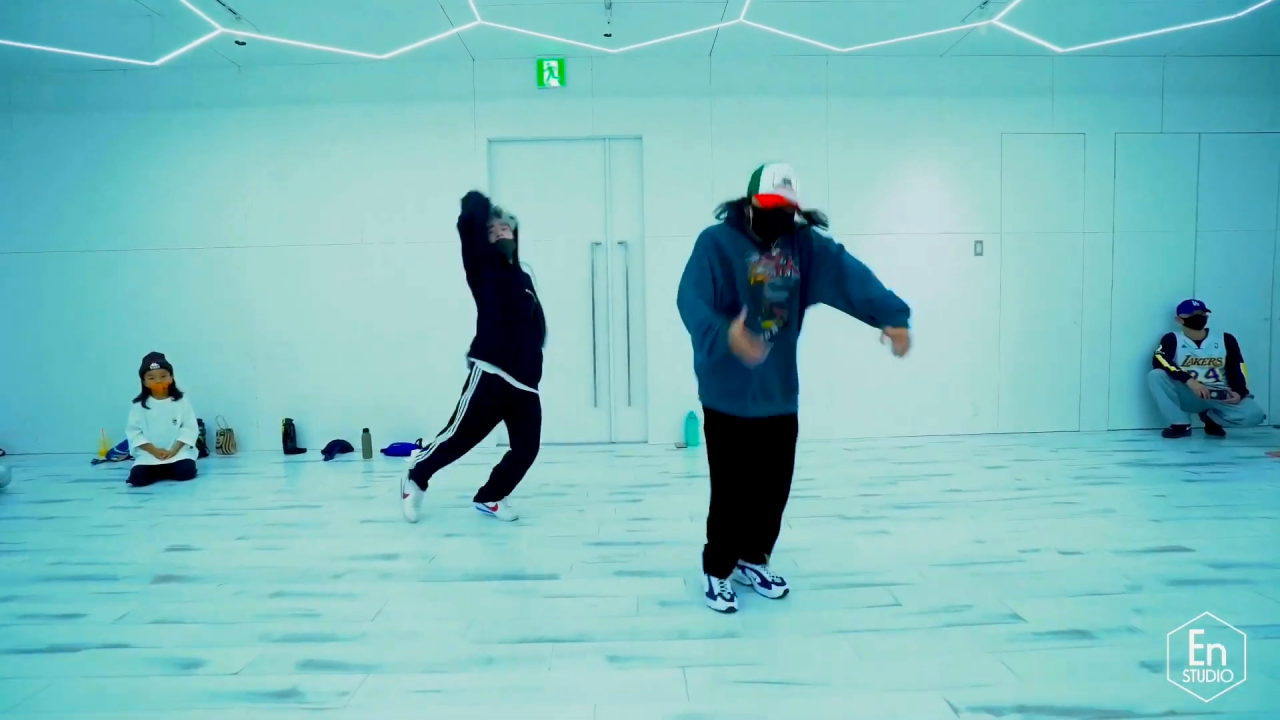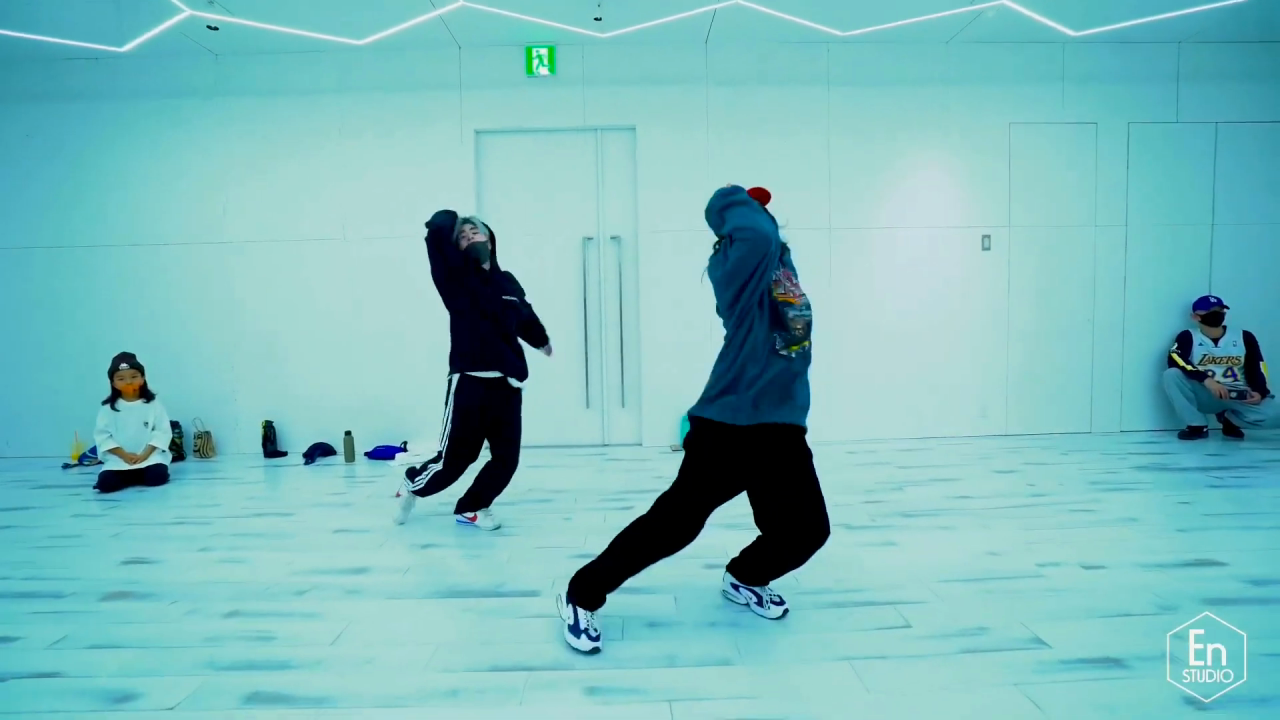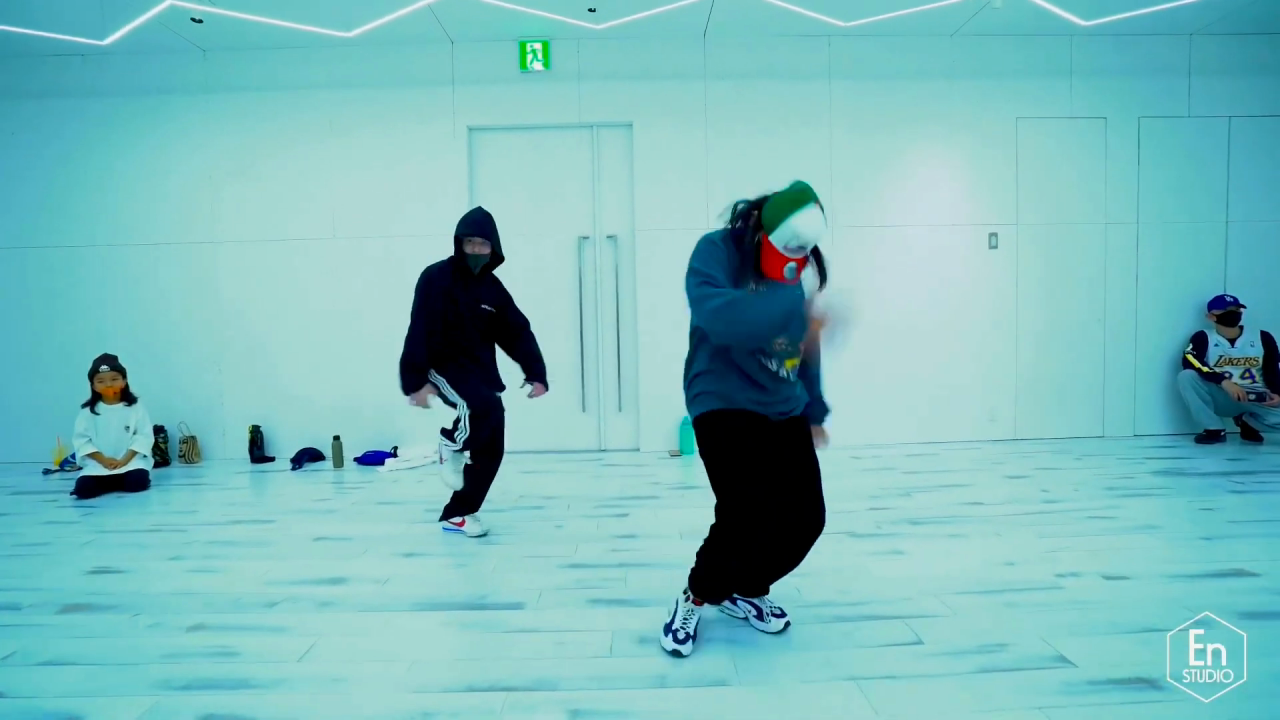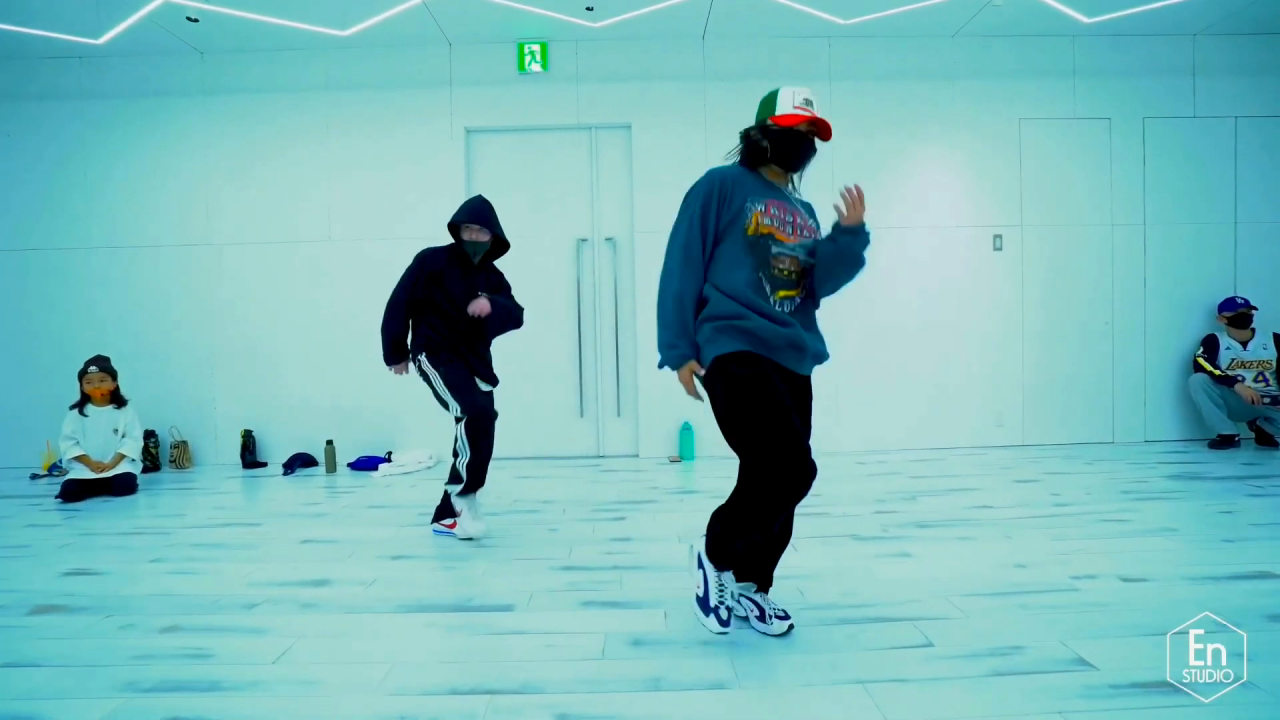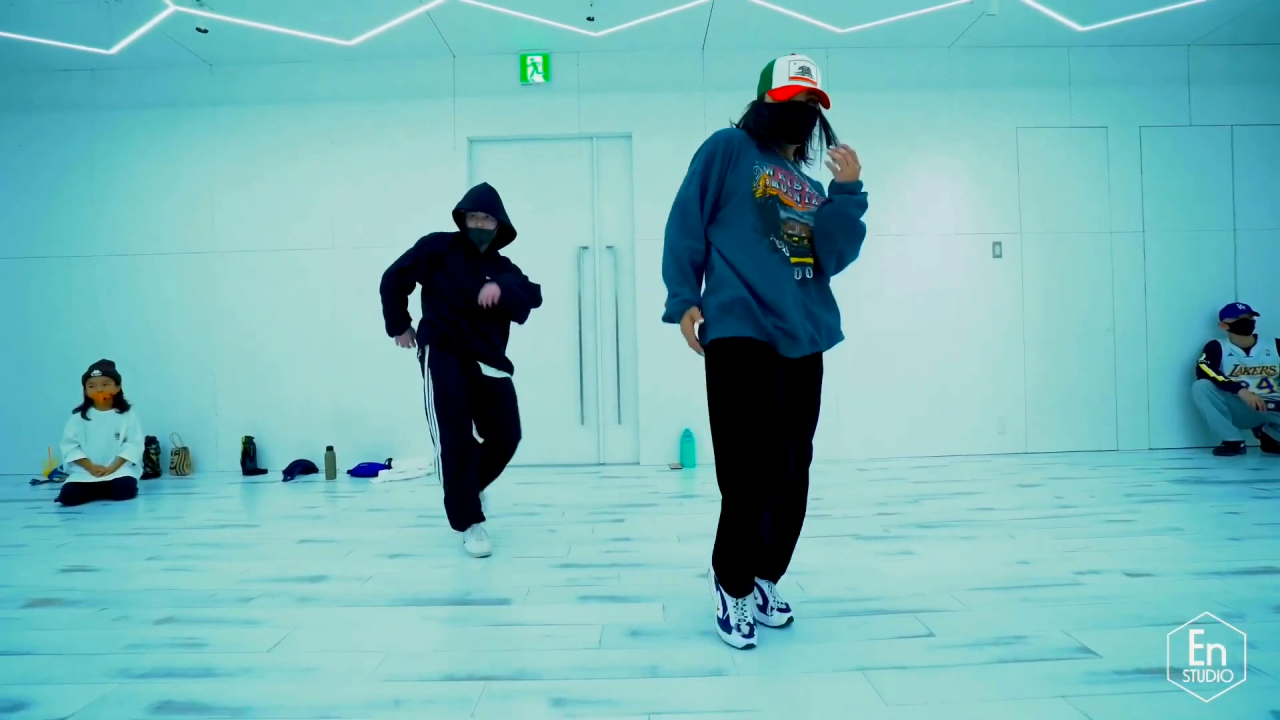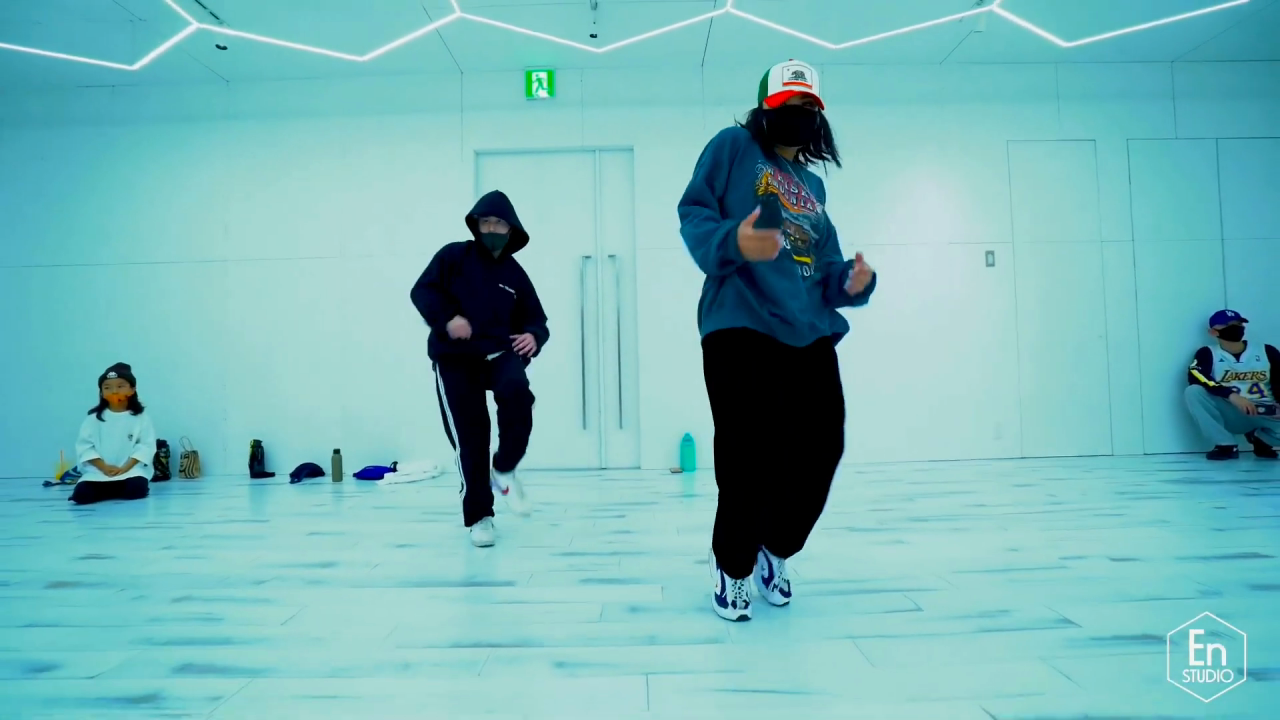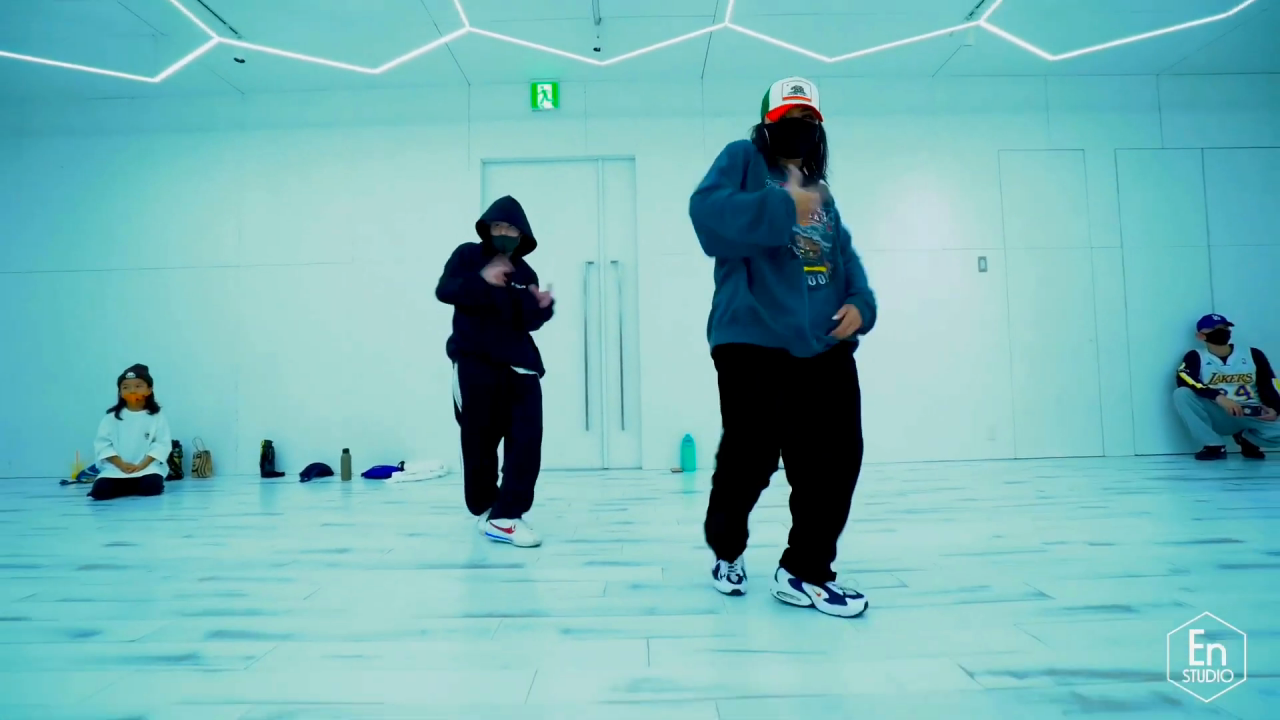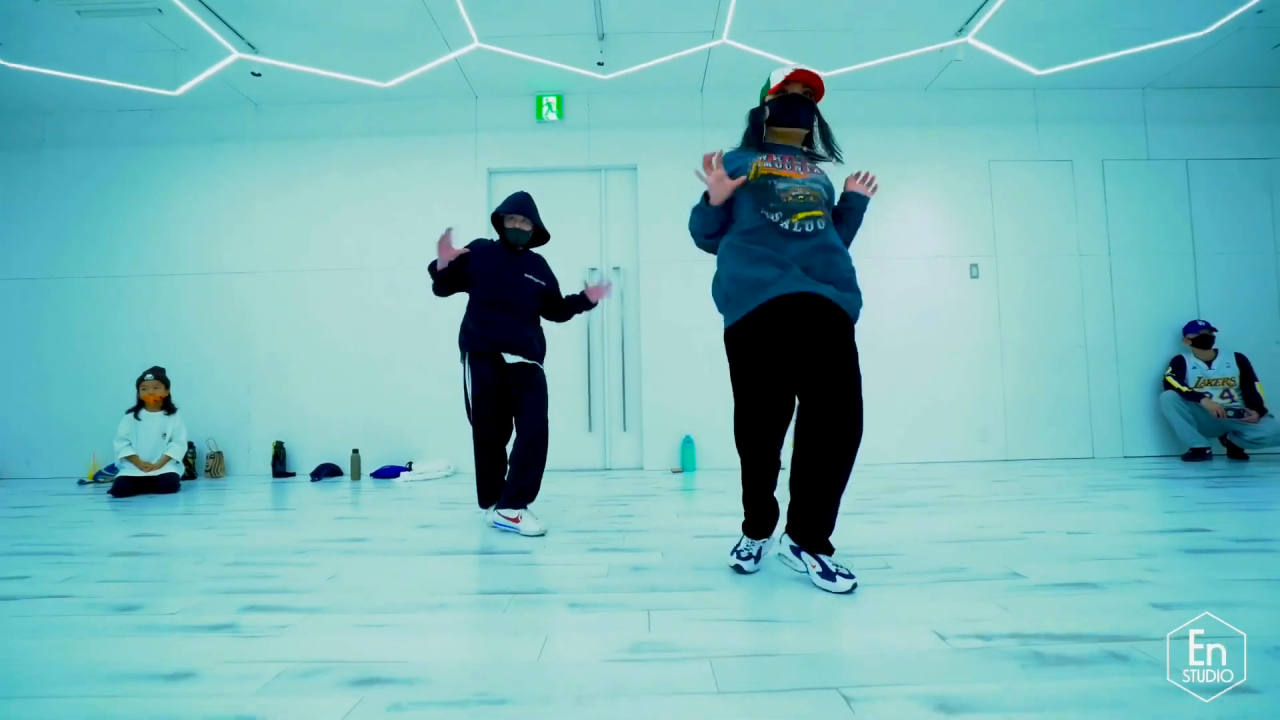
dt=0.2s
person 1, frame 1
left shoulder: (806, 242)
right shoulder: (717, 241)
left elbow: (849, 277)
right elbow: (693, 301)
left wrist: (892, 317)
right wrist: (723, 335)
left hip: (777, 393)
right hip: (730, 390)
left knee: (773, 486)
right knee: (735, 486)
left ankle: (750, 561)
right ankle: (718, 569)
person 1, frame 2
left shoulder: (776, 259)
right shoulder: (739, 258)
right elbow: (758, 235)
right wrist: (735, 202)
left hip: (783, 423)
right hip: (733, 415)
left knee: (807, 528)
right knee: (676, 519)
left ankle: (746, 579)
right ankle: (582, 598)
person 1, frame 3
left shoulder: (789, 269)
right shoulder: (717, 252)
right elbow: (719, 313)
left wrist: (813, 410)
right wrist: (790, 314)
left hip: (786, 413)
right hip: (726, 407)
left knee: (803, 521)
right knee: (748, 522)
left ankle: (743, 591)
right ankle: (698, 596)
person 1, frame 4
left shoulder: (801, 210)
right shoulder: (721, 185)
left elbow: (818, 283)
right elbow: (684, 266)
left wrist: (851, 233)
right wrist: (680, 350)
left hip: (791, 359)
right hip: (733, 351)
left knee: (783, 478)
right knee: (785, 469)
left ankle: (748, 584)
right ankle: (717, 554)
person 1, frame 5
left shoulder: (812, 187)
right shoulder: (728, 150)
left elbow: (833, 257)
right elbow: (687, 228)
left wrist: (848, 191)
right wrist: (685, 299)
left hip: (804, 341)
right hip: (741, 333)
left knee: (792, 470)
right knee: (753, 467)
left ankle: (763, 578)
person 1, frame 6
left shoulder: (813, 185)
right shoulder: (732, 147)
left elbow: (823, 265)
right elbow: (695, 216)
left wrist: (853, 280)
right wrist: (731, 241)
left hip: (810, 334)
right hip: (742, 327)
left knee: (818, 450)
right knee: (751, 459)
left ankle: (775, 551)
right ankle: (733, 568)
person 1, frame 7
left shoulder: (821, 200)
right shoulder: (742, 159)
left elbow: (844, 266)
right elbow: (711, 220)
left wrist: (861, 308)
right wrist: (781, 208)
left hip: (822, 344)
right hip: (751, 340)
left knee: (837, 457)
right knee: (748, 462)
left ankle: (804, 573)
right ankle: (726, 552)
person 1, frame 8
left shoulder: (820, 172)
right shoulder: (741, 161)
left elbow: (837, 236)
right elbow: (710, 236)
left wrist: (853, 201)
right wrist: (715, 201)
left hip: (828, 308)
right hip: (759, 306)
left knee: (837, 426)
right knee: (759, 432)
left ankle: (807, 541)
right ankle: (757, 529)
person 2, frame 1
left shoulder: (522, 279)
right shoulder: (484, 264)
right elbow: (469, 219)
left wrist: (529, 356)
right wrist: (477, 208)
left hip: (524, 377)
right hip: (491, 369)
left knee: (526, 449)
right knee: (460, 435)
left ankle: (491, 497)
right ankle: (416, 481)
person 2, frame 2
left shoulder: (507, 282)
right shoulder: (454, 272)
left elbow: (525, 318)
right elbow: (438, 232)
left wrist: (541, 340)
right wrist: (452, 226)
left hip: (508, 380)
right hip: (470, 376)
left knee: (506, 457)
right knee: (454, 456)
left ankle: (471, 507)
right ankle: (412, 487)
person 2, frame 3
left shoulder: (492, 287)
right shoulder: (438, 278)
left elbow: (517, 332)
right elbow: (420, 333)
left wrist: (536, 372)
right wrist: (414, 383)
left hip: (481, 376)
right hip: (444, 369)
left knee: (489, 452)
right knee: (484, 408)
left ankle: (458, 514)
right ankle: (452, 445)
person 2, frame 4
left shoulder: (493, 277)
right shoulder: (430, 261)
left elbow: (514, 316)
right elbow: (399, 307)
left wrist: (493, 307)
right wrist: (396, 353)
left hip: (474, 364)
right hip: (436, 357)
left knee: (479, 444)
right knee: (477, 412)
left ankle: (447, 516)
right ankle: (462, 494)
person 2, frame 5
left shoulder: (502, 269)
right shoulder: (436, 248)
left elbow: (532, 296)
right elbow: (394, 280)
left wrist: (503, 289)
right wrist: (399, 325)
left hip: (488, 360)
right hip: (443, 355)
left knee: (506, 437)
right knee: (456, 440)
left ankle: (469, 492)
right ankle: (469, 523)
person 2, frame 6
left shoulder: (515, 273)
right shoulder: (454, 256)
left elbow: (534, 317)
right elbow: (423, 292)
left wrist: (534, 335)
right wrist: (446, 318)
left hip: (500, 355)
right hip: (455, 361)
left knee: (516, 394)
right knee: (469, 441)
left ankle: (504, 470)
right ankle: (478, 517)
person 2, frame 7
left shoulder: (524, 273)
right shoulder: (469, 256)
left elbow: (534, 317)
right elbow: (447, 291)
left wrist: (541, 305)
right wrist: (483, 282)
left hip: (520, 366)
right hip: (475, 363)
left knee: (527, 439)
right knee: (478, 441)
left ankle: (504, 517)
right ankle: (484, 509)
person 2, frame 8
left shoulder: (538, 265)
right shoulder: (481, 252)
left elbow: (556, 309)
right elbow: (446, 287)
left wrist: (585, 299)
right wrist: (443, 266)
left hip: (526, 360)
right hip: (484, 358)
left knee: (533, 430)
right knee: (489, 434)
left ankle: (511, 507)
right ankle: (493, 503)
